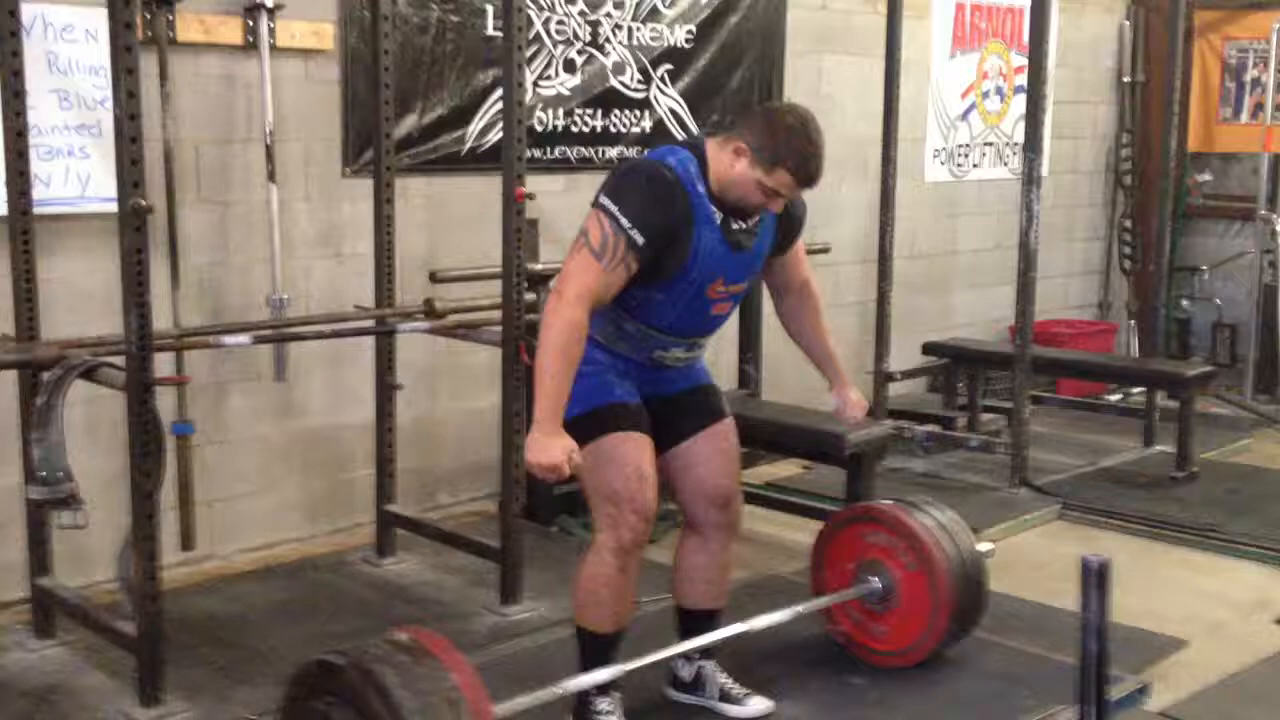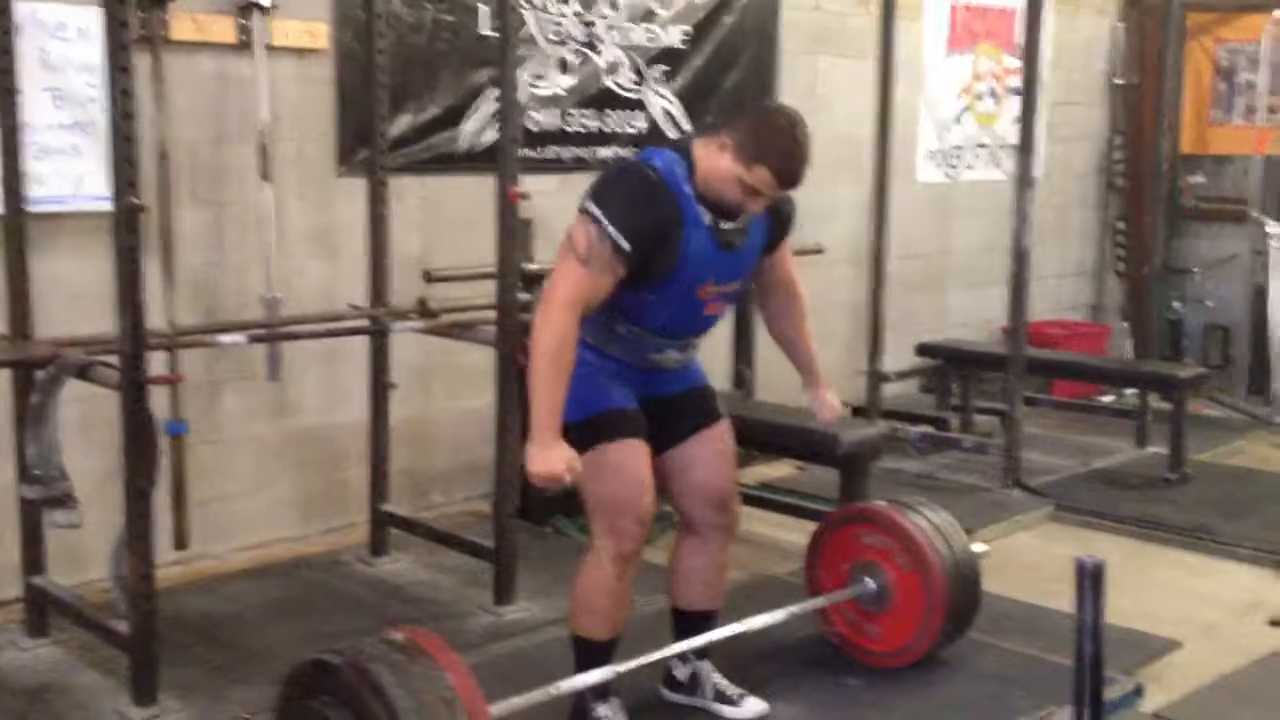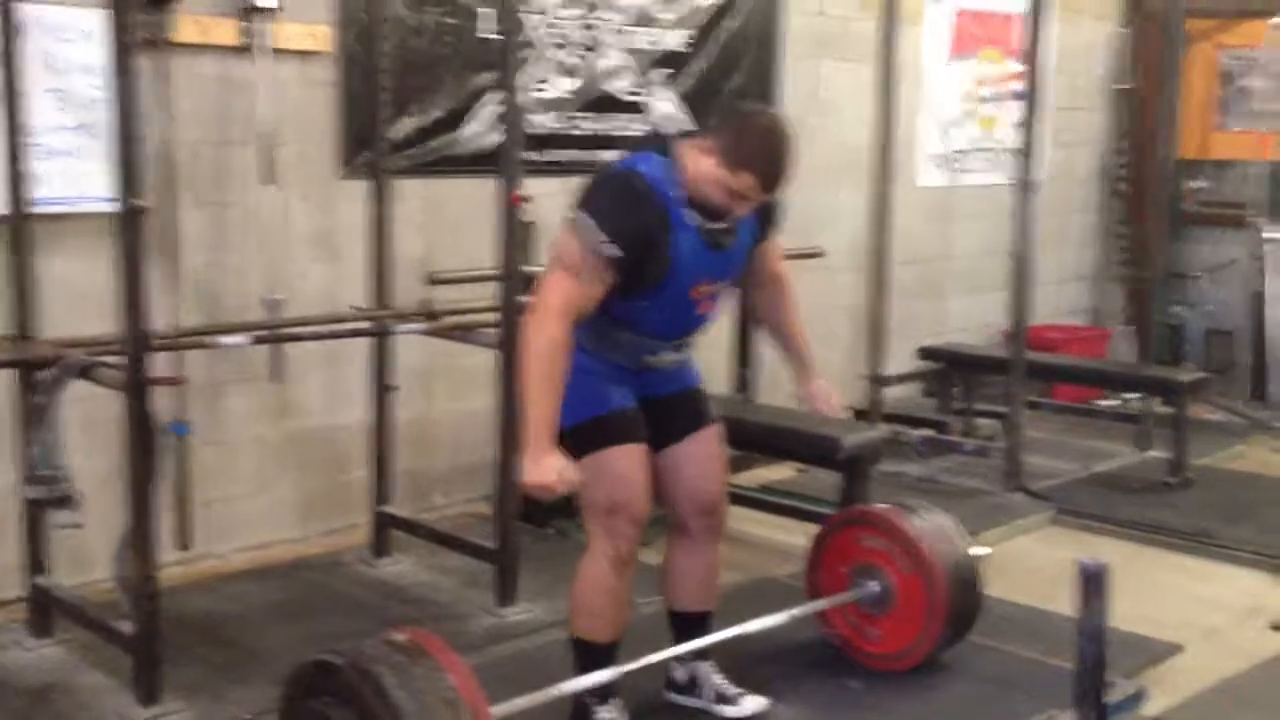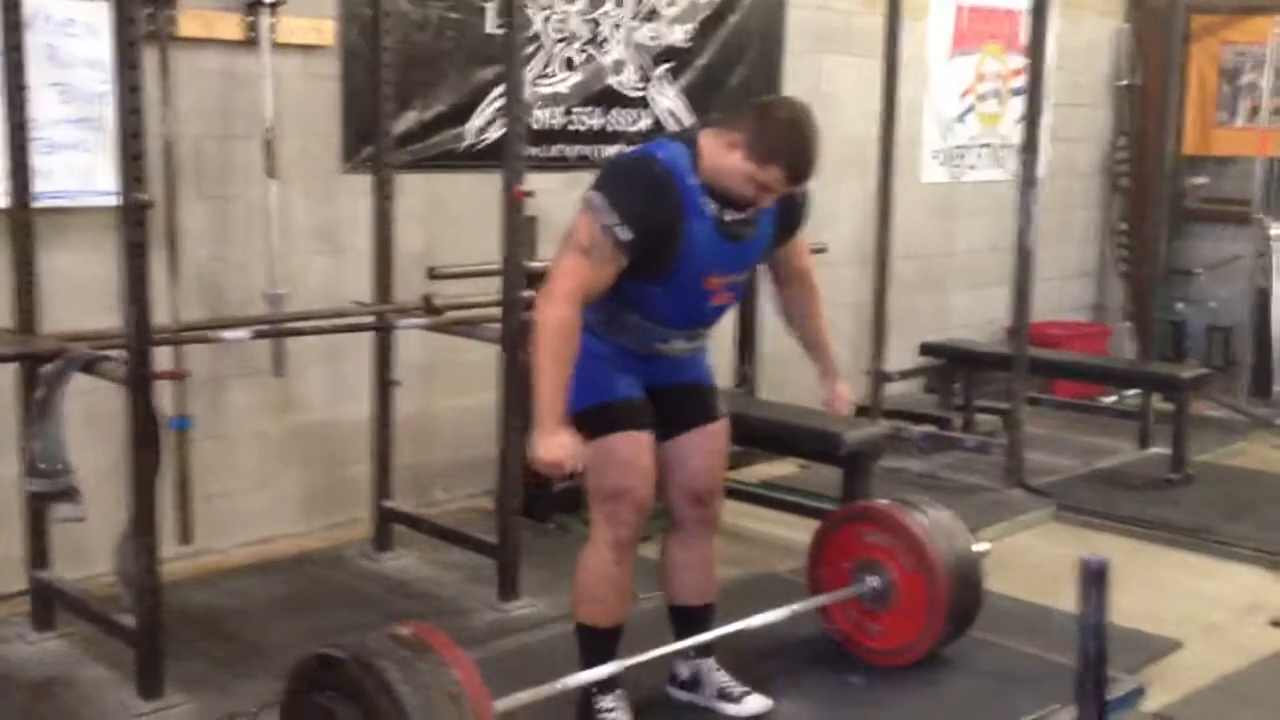
dt=0.3s
person 1, frame 1
left shoulder: (778, 207)
right shoulder: (654, 190)
left elbow: (794, 291)
right elbow: (570, 301)
left wrist: (838, 381)
right wrist: (546, 427)
left hip: (675, 366)
right hip: (601, 364)
left knee: (717, 513)
right knee: (628, 525)
left ankle: (693, 668)
person 1, frame 2
left shoulder: (768, 206)
right shoulder: (641, 192)
left elbow: (779, 292)
right elbow: (559, 308)
left wrist: (815, 383)
right wrist: (544, 437)
left hip: (670, 367)
right hip: (595, 367)
left knee: (715, 516)
right knee: (625, 533)
left ankle: (688, 668)
person 1, frame 3
left shoulder: (752, 200)
right shoulder: (629, 198)
left elbow: (766, 284)
right elbow: (550, 317)
left wrist: (806, 373)
right wrist: (538, 447)
left hip: (665, 369)
right hip: (593, 370)
left knee: (703, 516)
right knee: (620, 534)
left ankle: (691, 669)
person 1, frame 4
left shoulder: (779, 195)
right shoulder: (646, 183)
left elbow: (795, 280)
right elbow: (561, 298)
left wrist: (829, 372)
right wrist: (550, 423)
left hip: (679, 357)
right hip: (605, 356)
left knee: (698, 512)
right knee: (622, 521)
left ankle: (694, 665)
